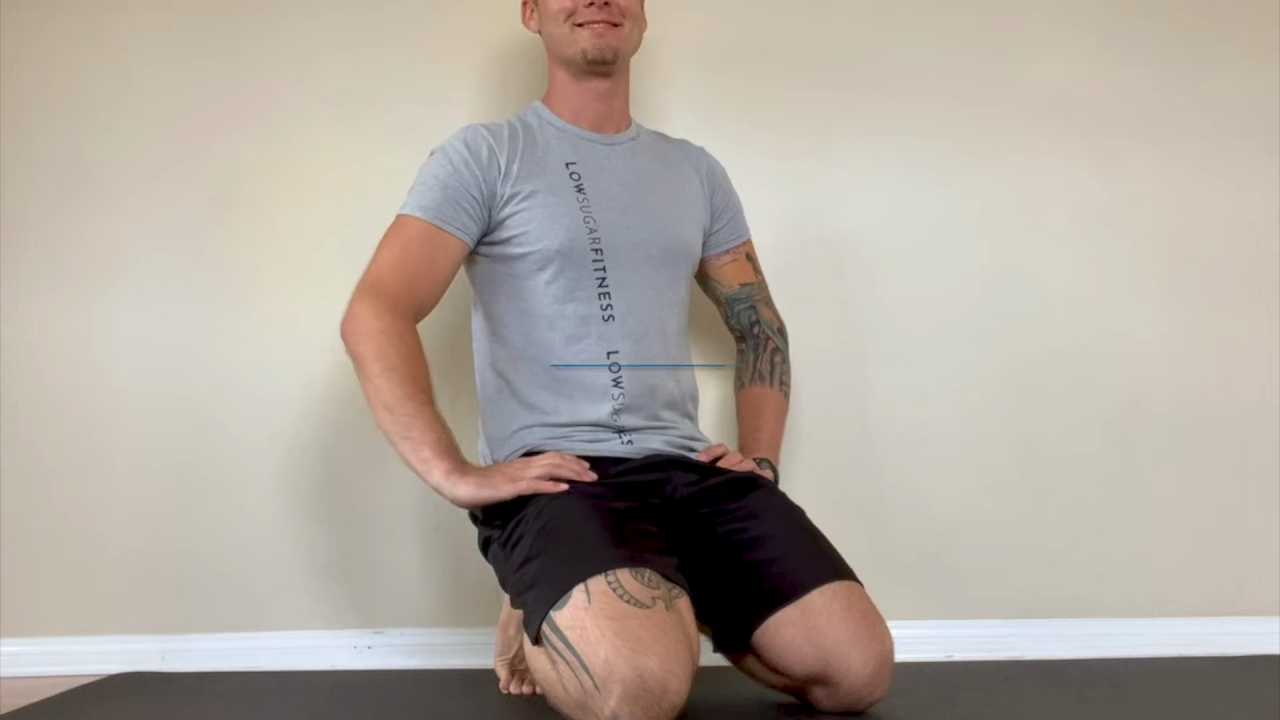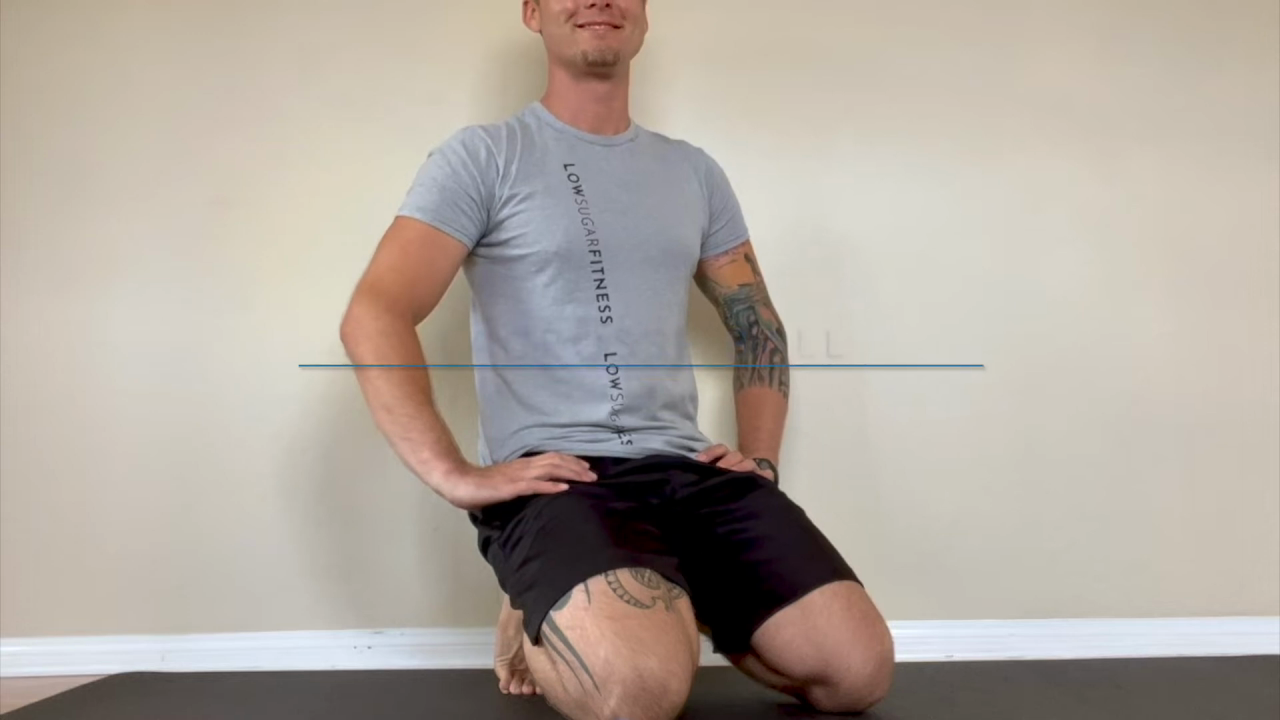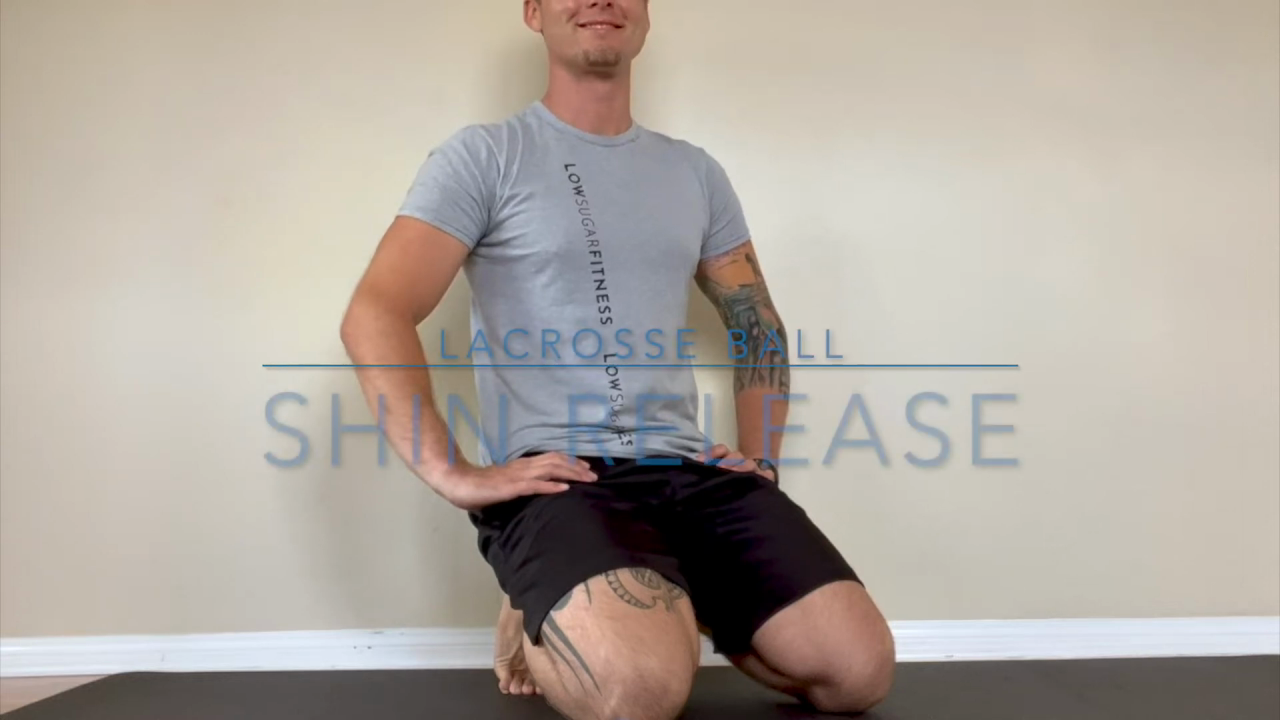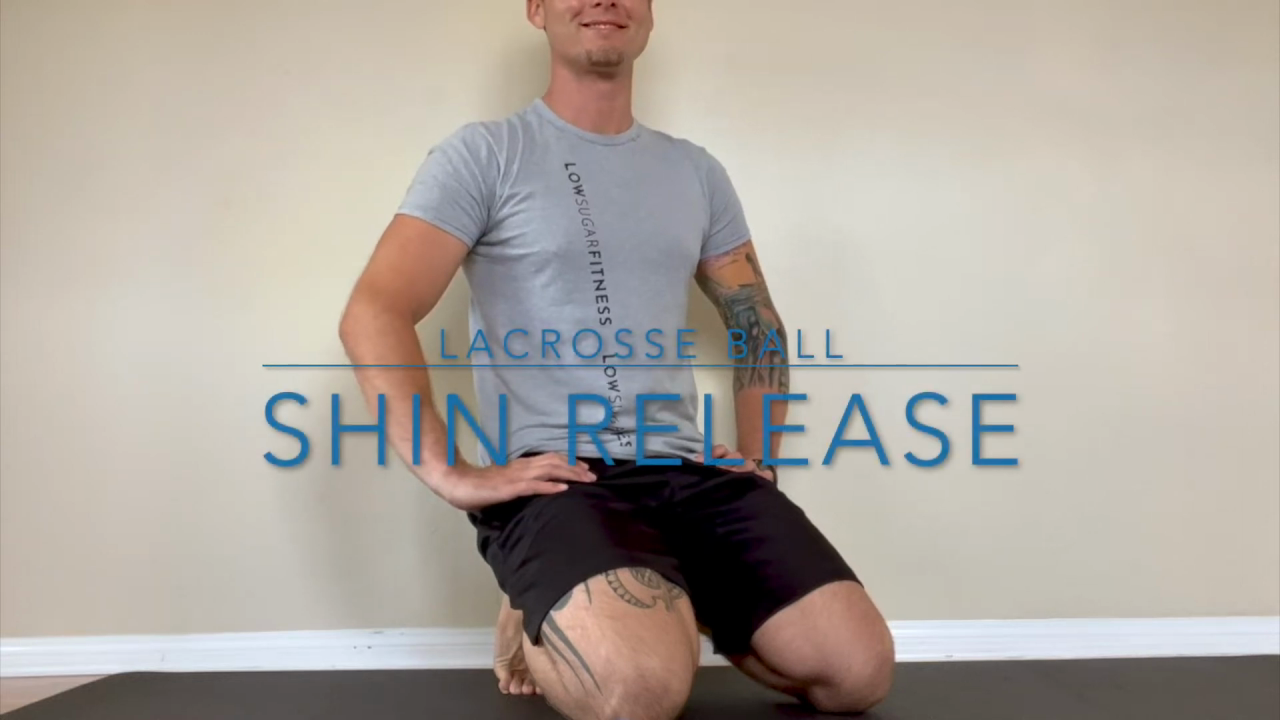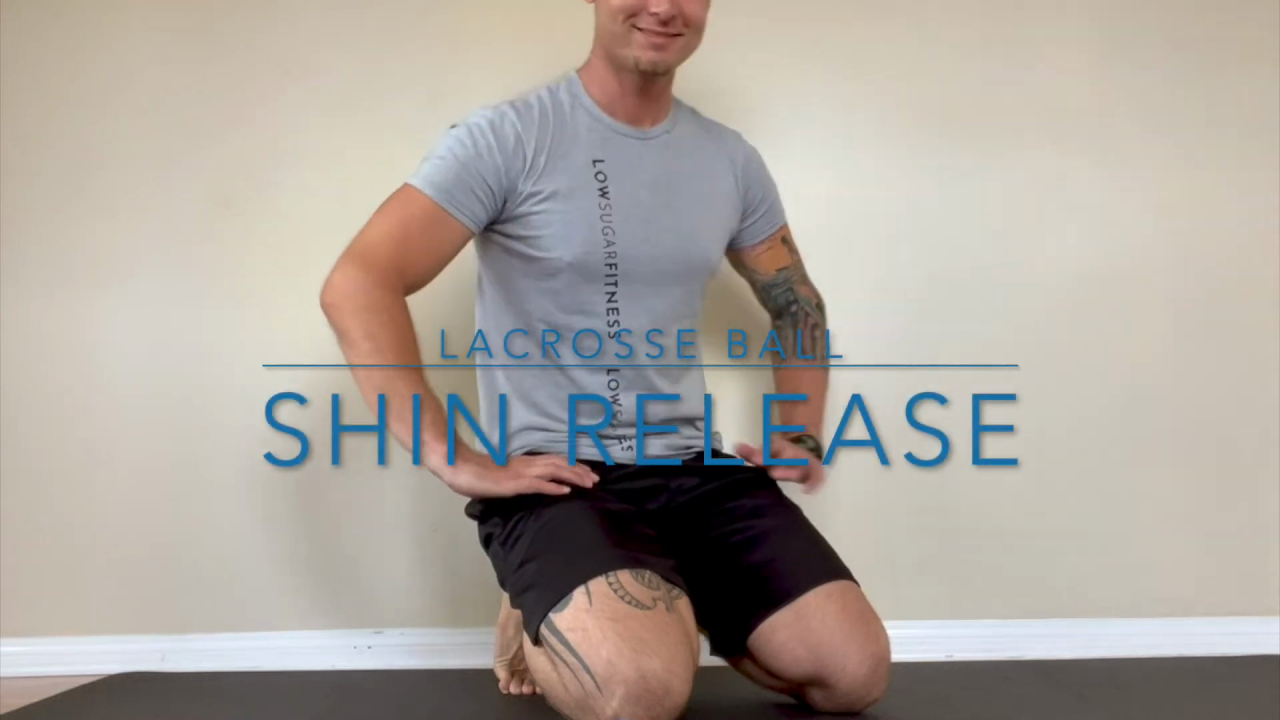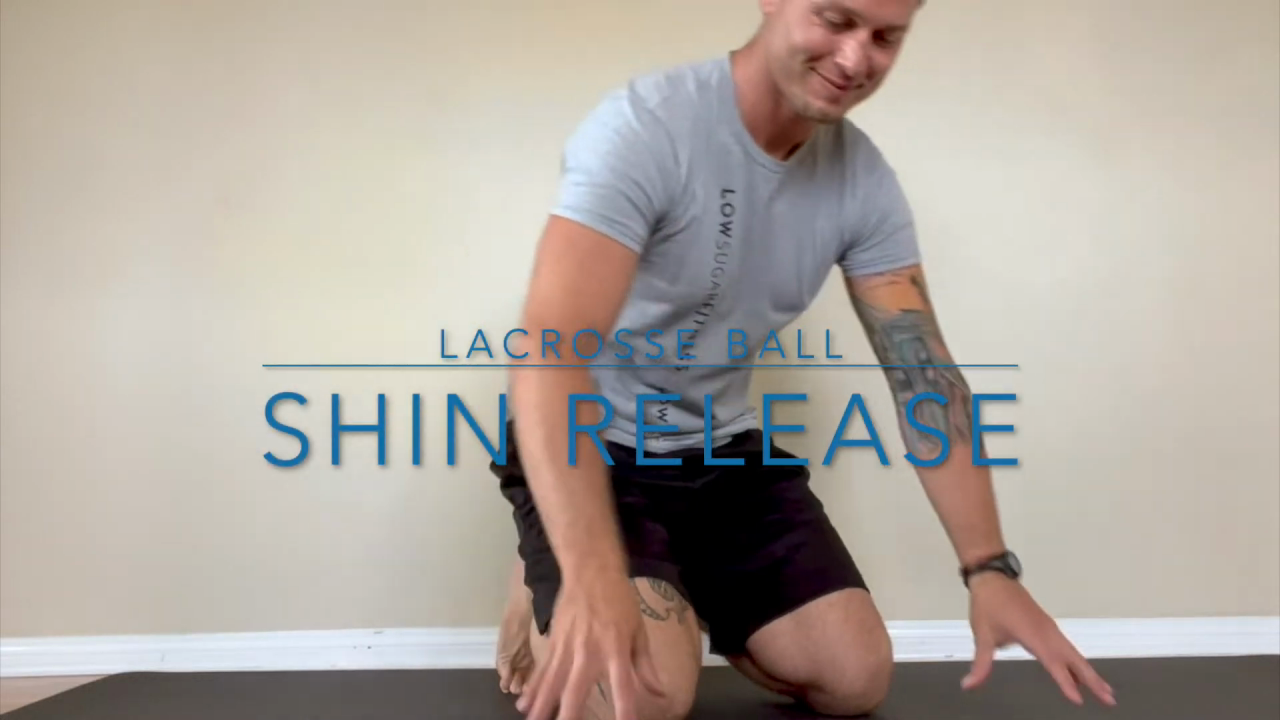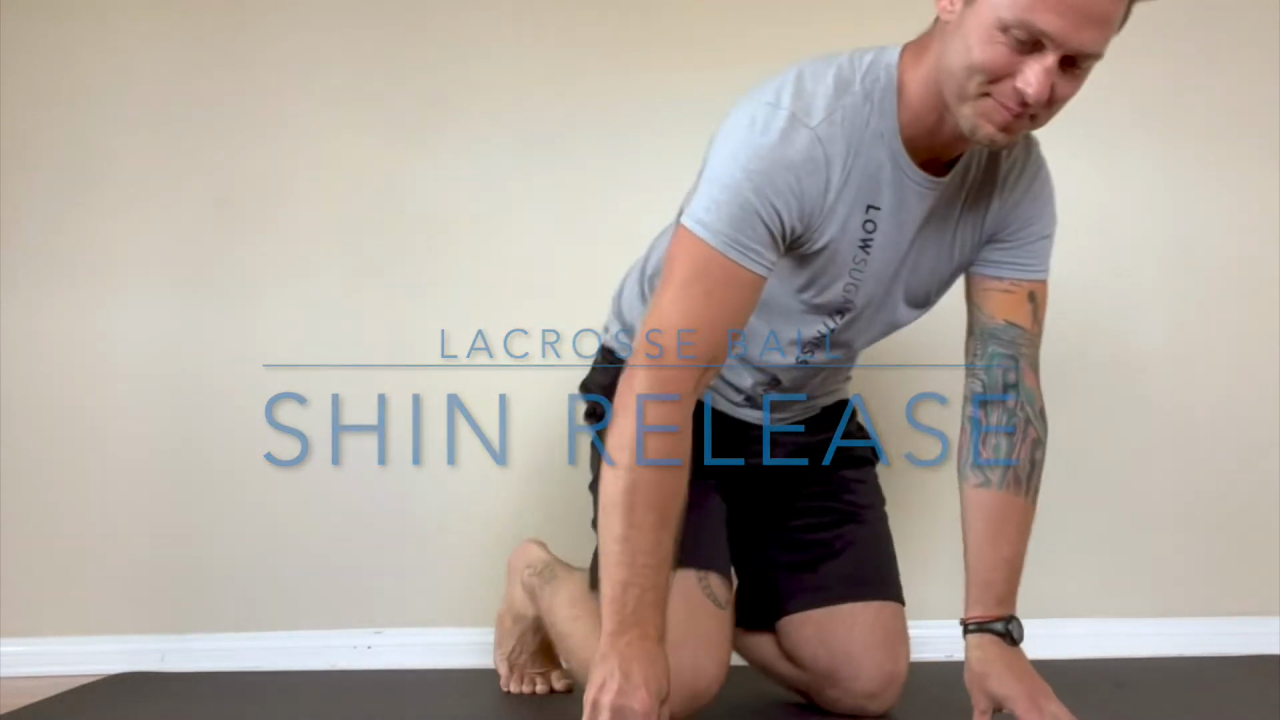
dt=0.5s
person 1, frame 1
left shoulder: (695, 170)
right shoulder: (485, 155)
left elbow: (760, 327)
right elbow: (375, 316)
left wrist: (761, 459)
right wrist: (456, 474)
left hip: (689, 468)
right hip: (554, 473)
left ankle: (674, 604)
right ankle: (544, 619)
person 1, frame 2
left shoulder: (693, 171)
right shoulder: (484, 156)
left elbow: (758, 328)
right elbow: (373, 318)
left wrist: (759, 459)
right wrist: (455, 475)
left hip: (689, 469)
right hip: (553, 475)
left ankle: (667, 601)
right ankle: (542, 620)
person 1, frame 3
left shoulder: (695, 172)
right shoulder: (484, 156)
left elbow: (758, 328)
right elbow: (374, 317)
left wrist: (760, 459)
right wrist: (455, 474)
left hip: (689, 469)
right hip: (553, 476)
left ankle: (669, 602)
right ankle: (544, 619)
person 1, frame 4
left shoulder: (696, 171)
right shoulder: (484, 155)
left elbow: (758, 327)
right elbow: (374, 316)
left wrist: (757, 458)
right wrist: (451, 474)
left hip: (690, 469)
right hip: (553, 475)
left ankle: (669, 602)
right ankle: (544, 620)
person 1, frame 5
left shoulder: (731, 159)
right shoulder: (507, 137)
left elbow: (796, 306)
right elbow: (357, 285)
left wrist: (806, 440)
right wrist: (453, 455)
left hip: (695, 468)
right hip: (554, 473)
left ankle: (666, 604)
right ankle: (545, 618)
person 1, frame 6
left shoulder: (863, 180)
right shoulder: (644, 128)
left elbow: (921, 370)
right elbow: (544, 346)
left wrist: (992, 572)
right wrist: (593, 568)
left hip: (723, 453)
right hip: (591, 449)
left ankle: (685, 600)
right ankle: (549, 600)
person 1, frame 7
left shoulder: (1021, 183)
right shoulder: (794, 128)
left elbow: (1006, 397)
right elbow: (659, 377)
left wrist: (991, 628)
right wrist: (629, 634)
left hip: (809, 415)
right hip: (676, 396)
left ankle: (696, 591)
right ankle: (540, 584)
